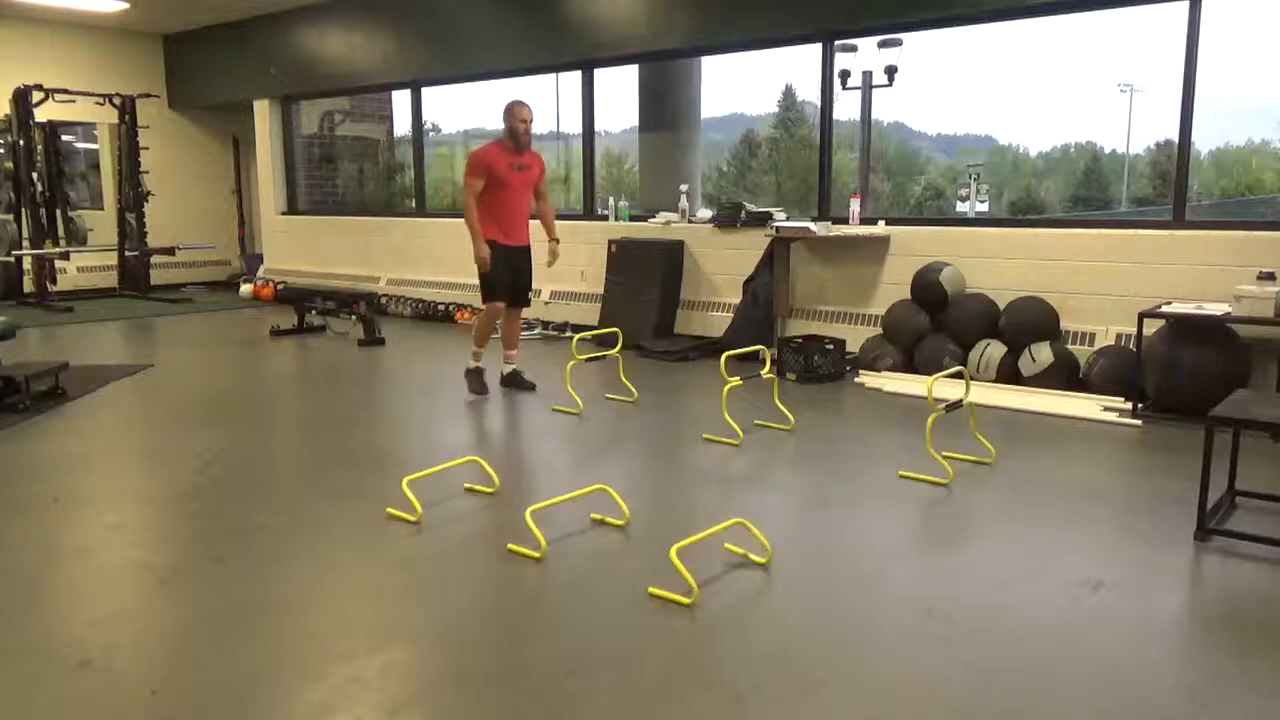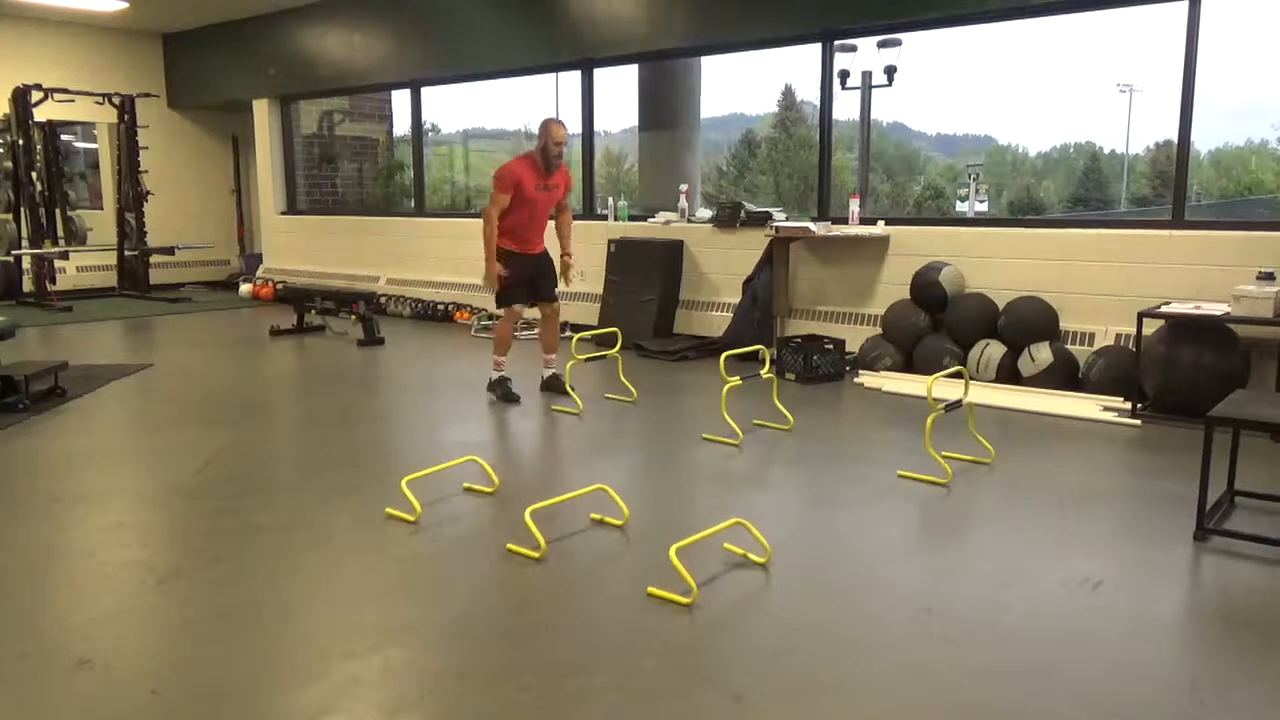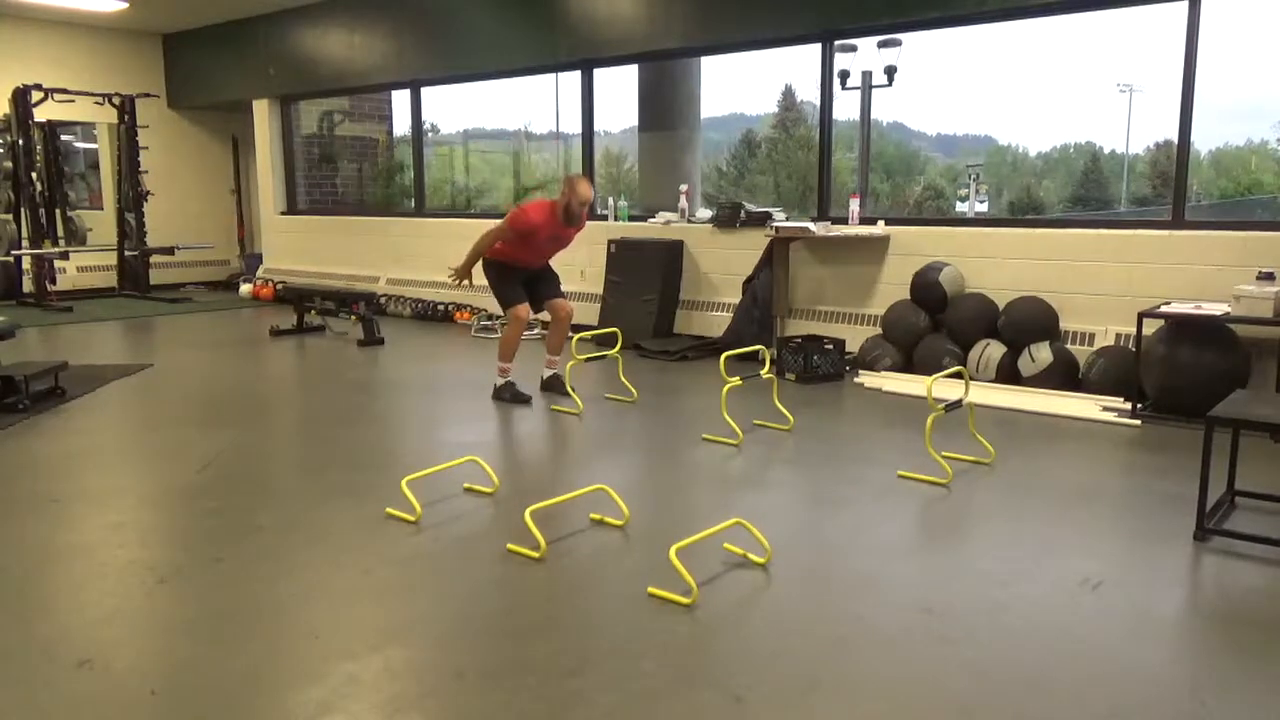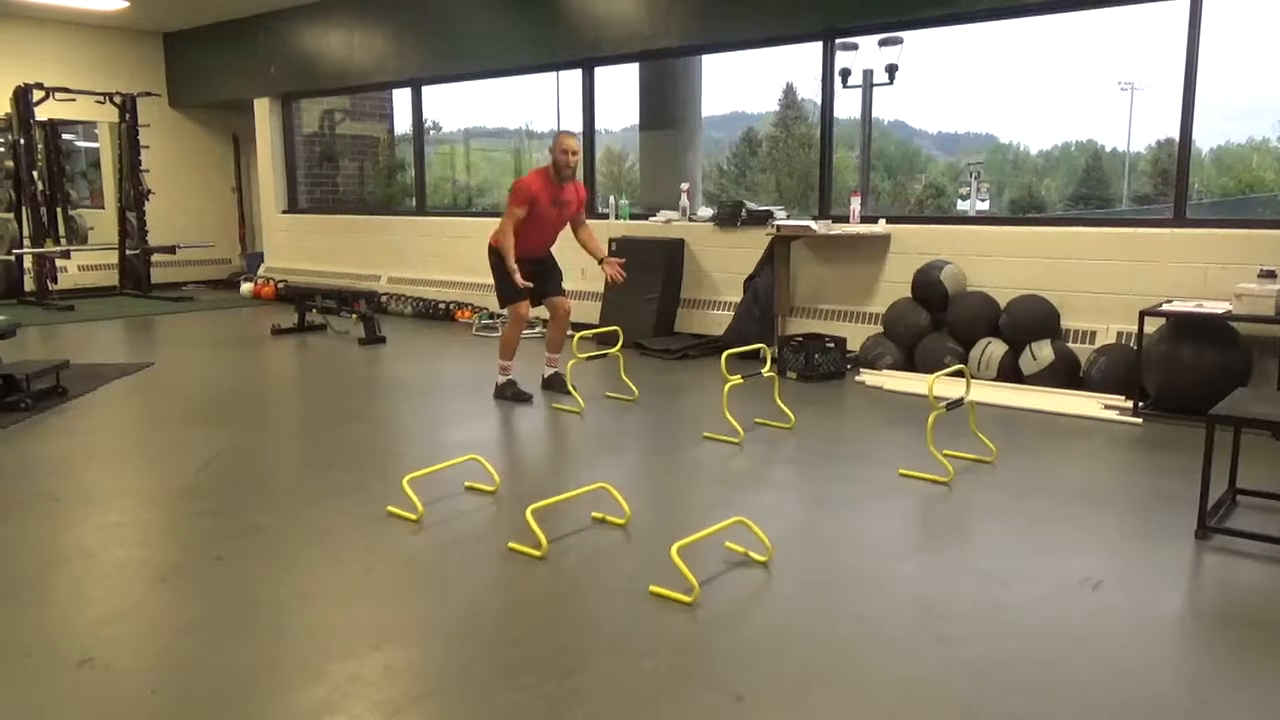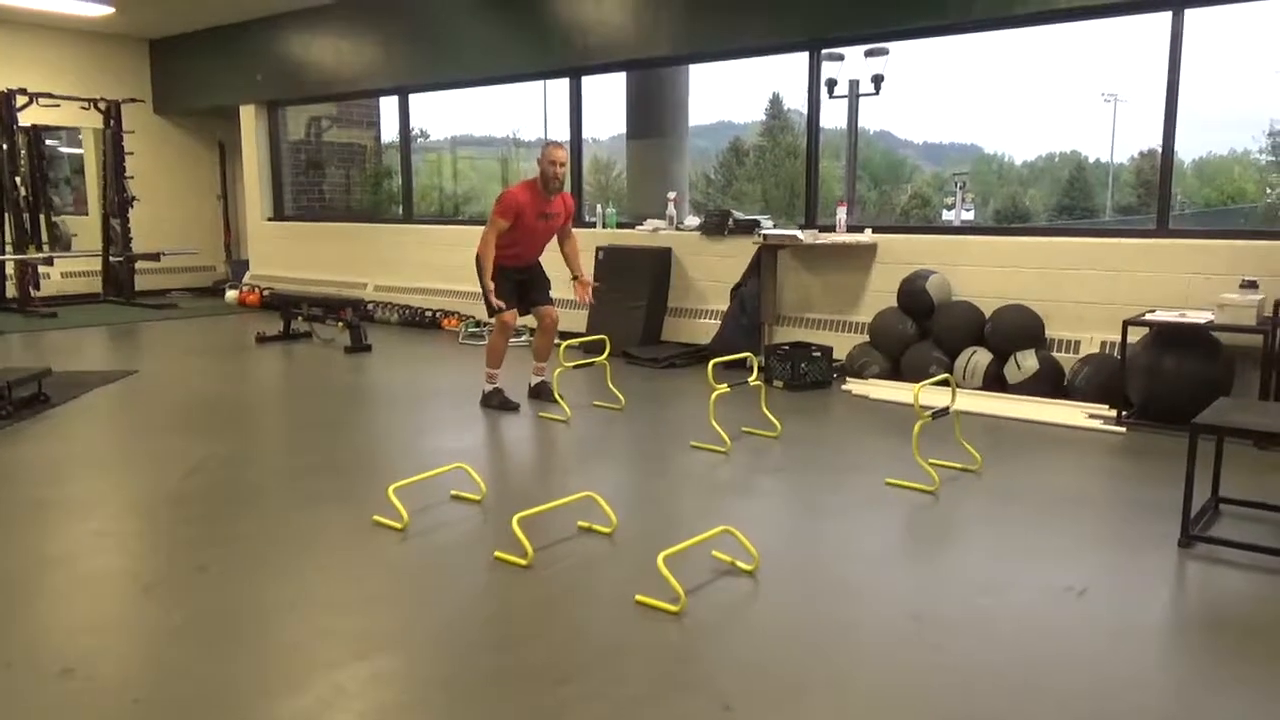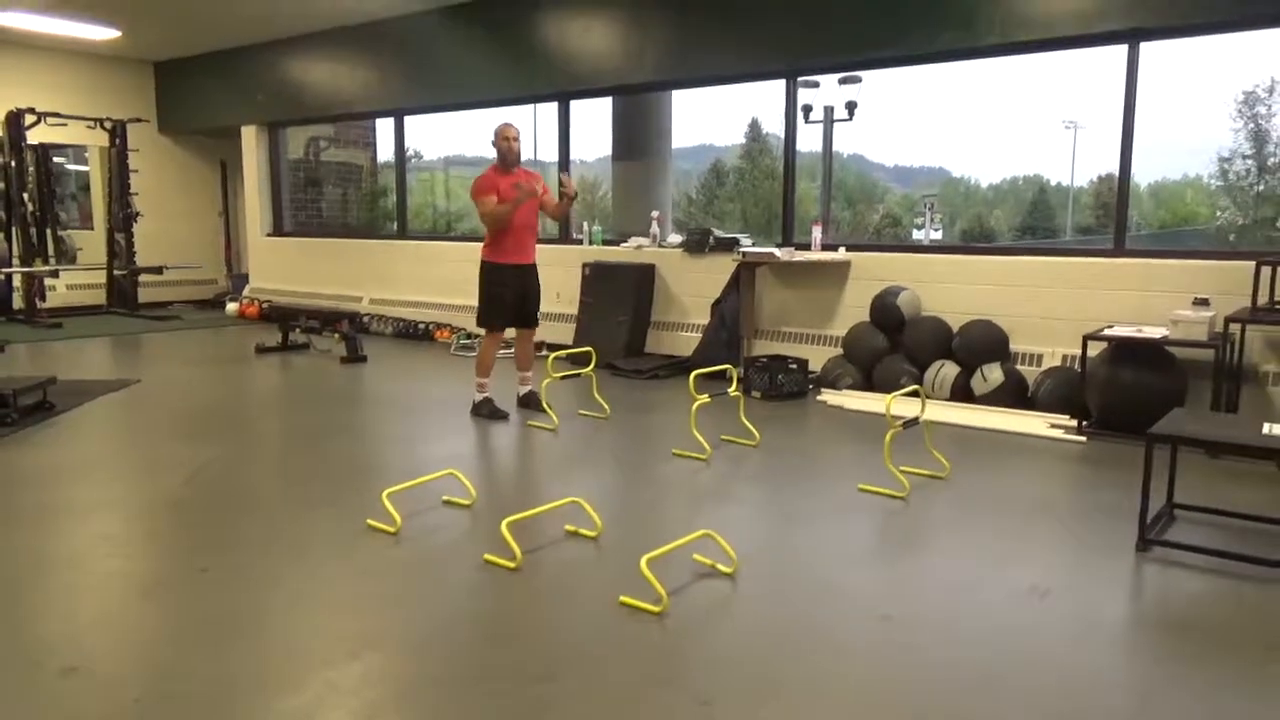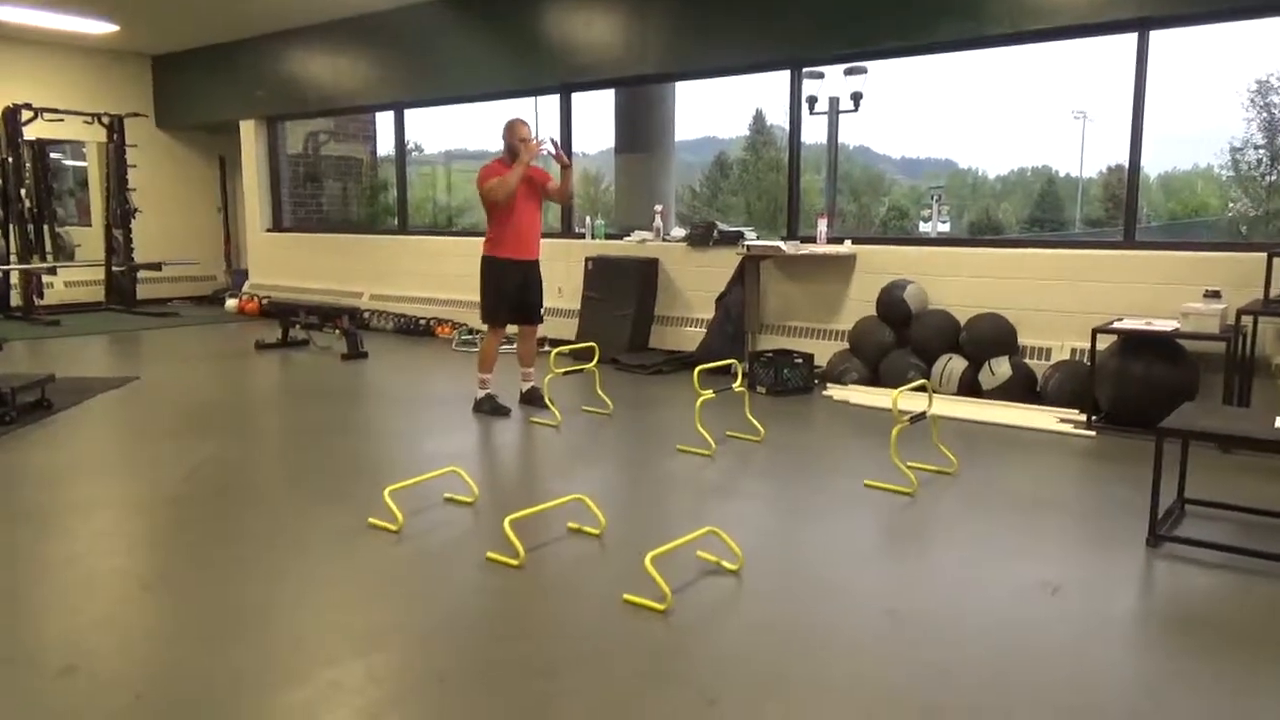
dt=0.7s
person 1, frame 1
left shoulder: (535, 160)
right shoulder: (484, 156)
left elbow: (543, 200)
right elbow: (469, 200)
left wrist: (552, 238)
right wrist: (478, 243)
left hip: (521, 246)
right hip: (493, 245)
left knee: (515, 310)
right knee: (495, 306)
left ankle: (509, 370)
right ankle: (475, 364)
person 1, frame 2
left shoulder: (563, 175)
right shoulder: (514, 171)
left elbow: (563, 215)
right elbow: (491, 216)
left wrist: (566, 253)
right wrist: (491, 261)
left hip: (537, 252)
right hip: (507, 251)
left knee: (551, 310)
right knee: (513, 311)
left ankle: (550, 375)
right ankle: (496, 377)
person 1, frame 3
left shoulder: (578, 220)
right shoulder: (531, 216)
right elbow: (491, 237)
left wrist: (541, 262)
right wrist: (466, 267)
left hip: (535, 266)
right hip: (502, 264)
left knee: (564, 312)
right knee: (520, 315)
left ankle: (550, 375)
right ankle: (502, 383)
person 1, frame 4
left shoulder: (578, 191)
right shoulder: (528, 185)
left elbow: (580, 228)
right elbow: (506, 227)
left wrist: (603, 259)
right wrist: (512, 266)
left hip: (540, 255)
right hip: (508, 253)
left knee: (562, 309)
right knee: (520, 313)
left ankle: (551, 373)
right ankle: (504, 381)
person 1, frame 5
left shoulder: (566, 202)
right shoulder: (515, 197)
left elbow: (567, 238)
right elbow: (489, 237)
left wrist: (578, 276)
right wrist: (487, 281)
left hip: (529, 265)
right hip: (499, 264)
left knee: (550, 318)
right knee: (507, 321)
left ankle: (538, 382)
right ankle: (490, 389)
person 1, frame 6
left shoulder: (533, 178)
right shoulder: (486, 181)
left elbow: (556, 215)
right elbow: (489, 220)
left wrist: (568, 199)
right wrist: (519, 200)
left hip: (527, 266)
right hip: (498, 267)
left knee: (527, 331)
right knee: (494, 333)
left ankle: (525, 391)
right ankle: (481, 398)
person 1, frame 7
left shoulder: (537, 173)
right shoulder: (490, 171)
left elbow: (564, 197)
right elbow: (499, 194)
left wrist: (565, 166)
right wrist: (522, 161)
left hip: (530, 262)
right hip: (499, 261)
left knee: (530, 327)
right knee: (497, 328)
left ankle: (528, 387)
right ankle: (483, 394)
